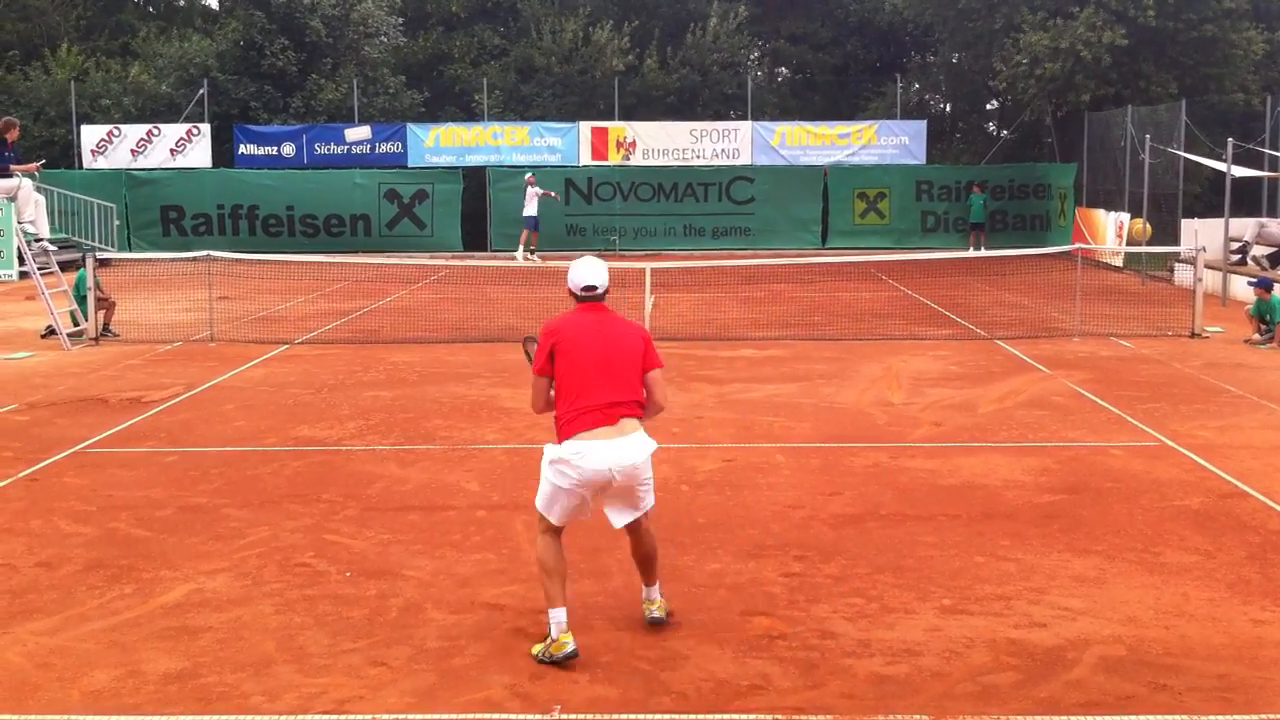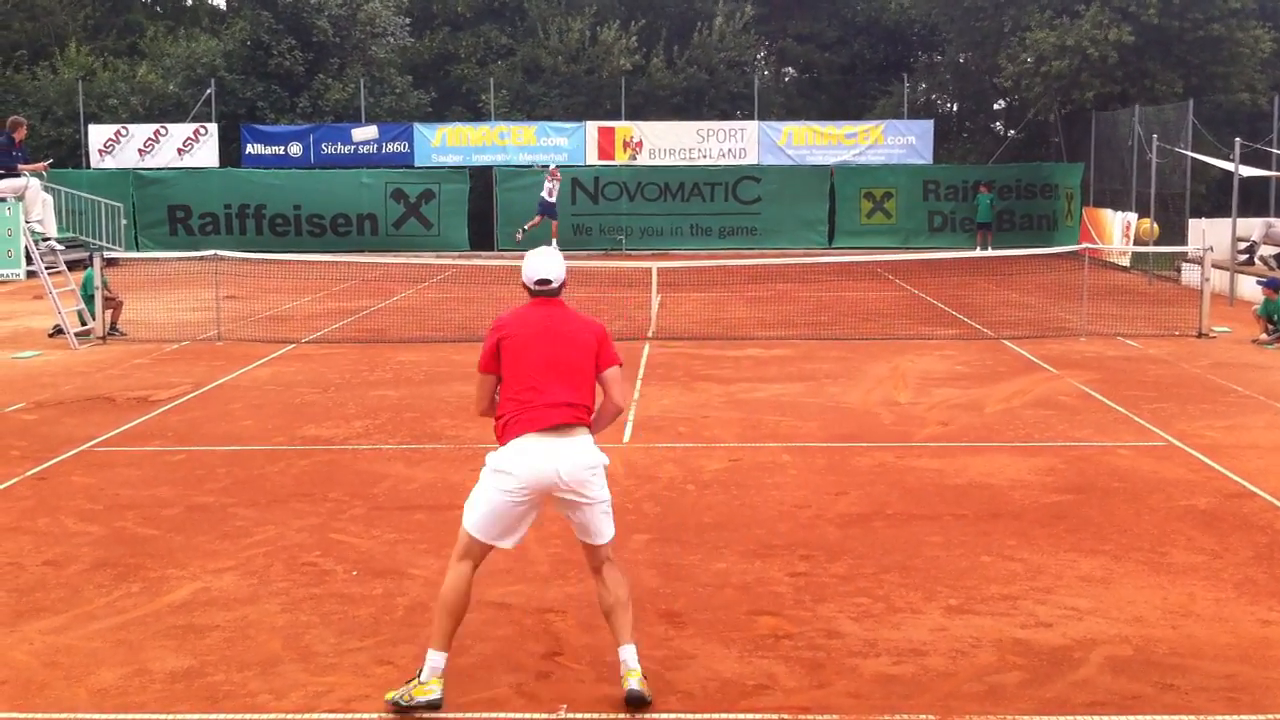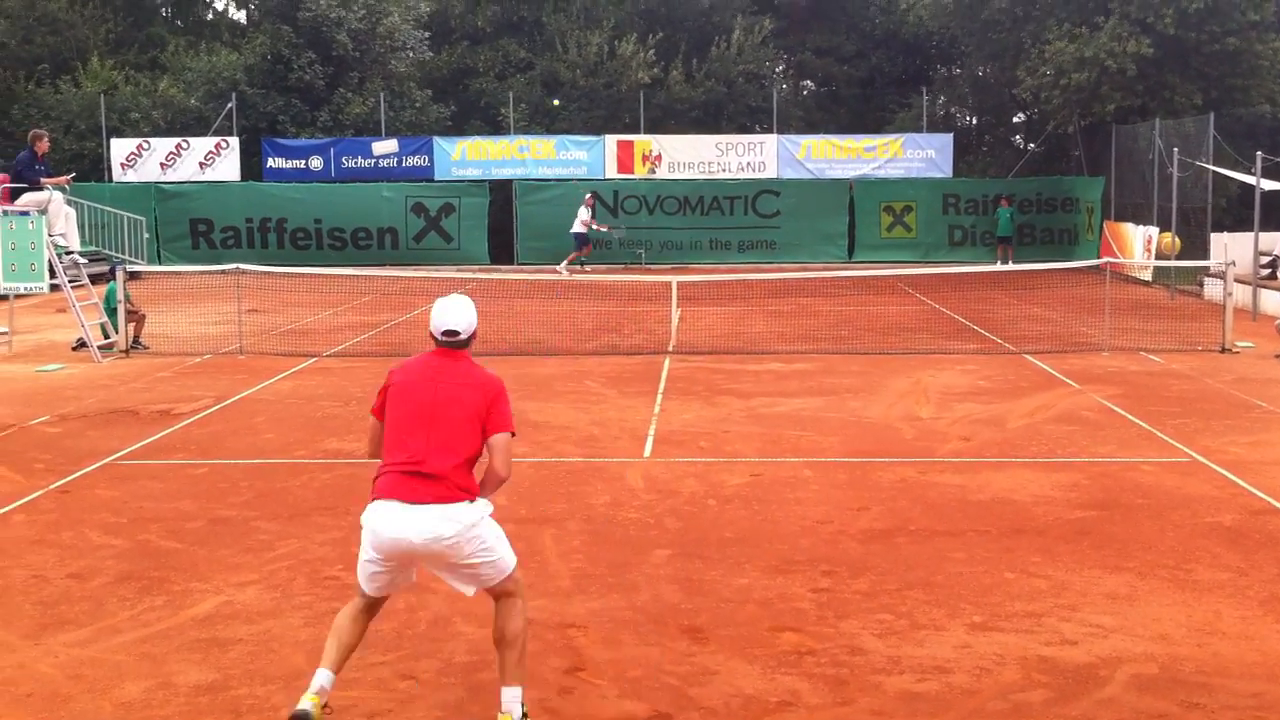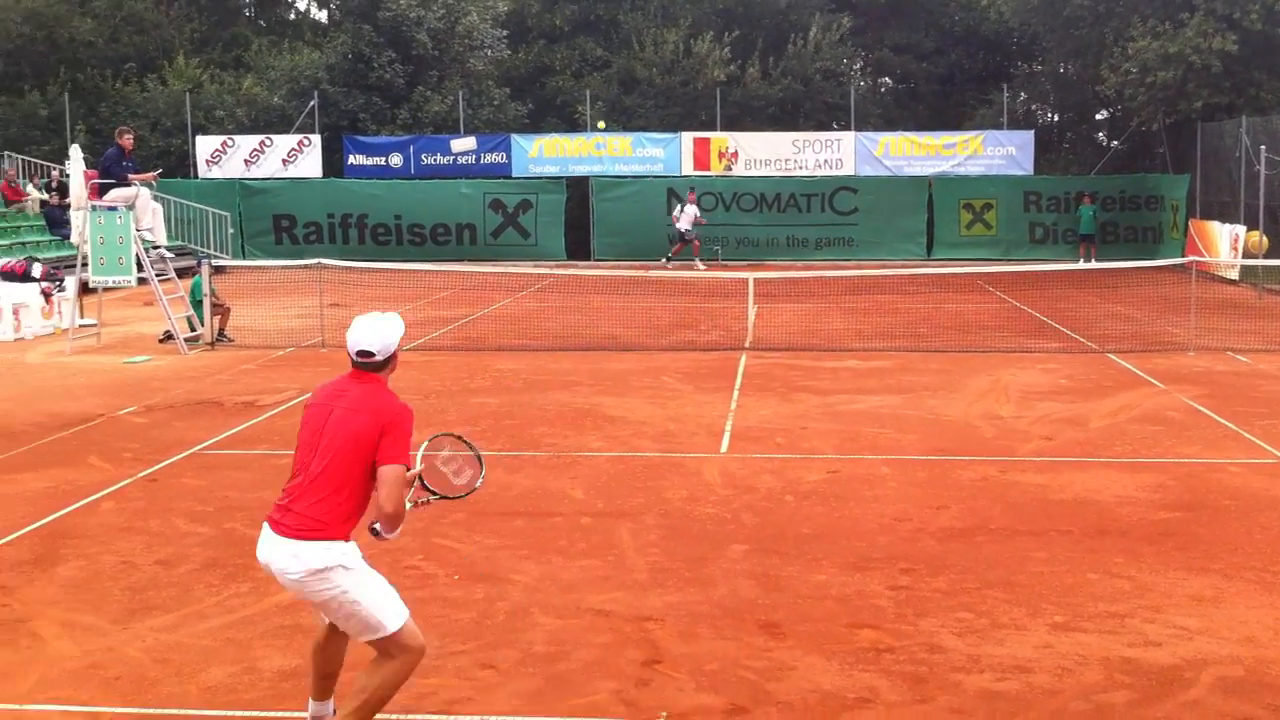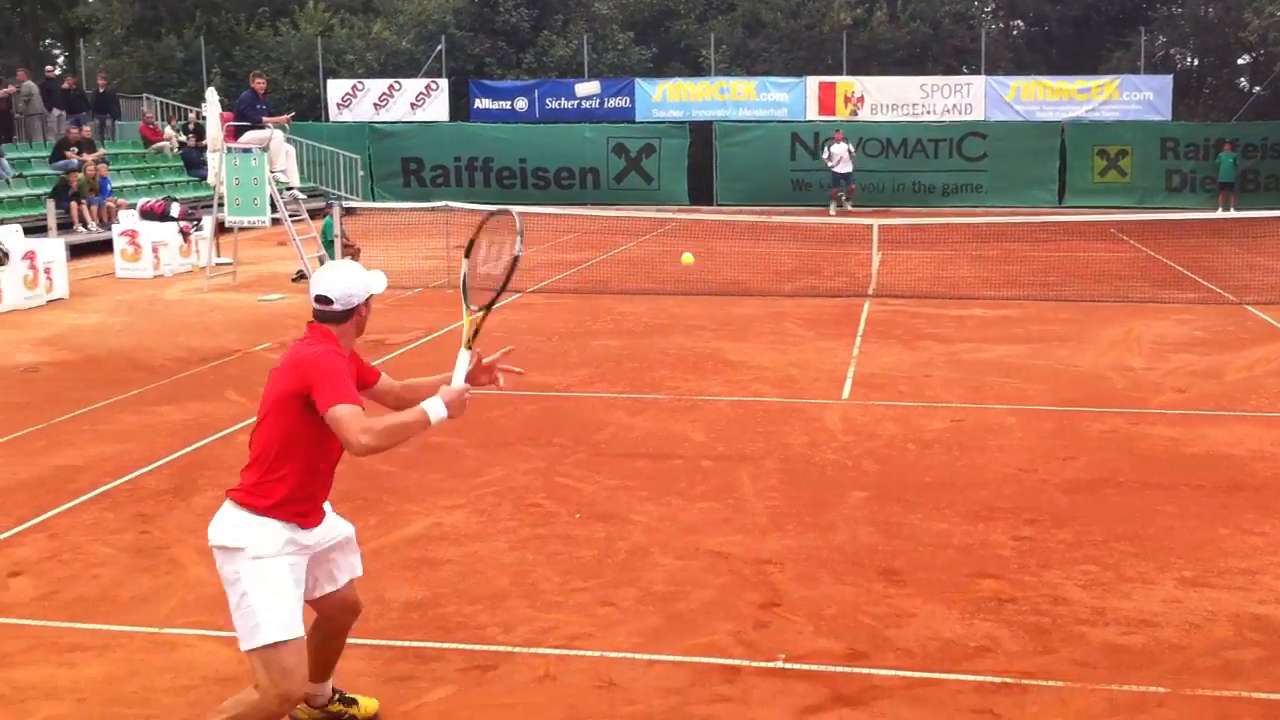
dt=0.3s
person 1, frame 1
left shoulder: (555, 329)
right shoulder: (636, 332)
left elbow: (539, 403)
right elbow: (658, 401)
left hip: (580, 452)
right hip: (631, 447)
left knee: (549, 530)
right knee: (639, 525)
left ankle: (559, 637)
right ankle: (654, 602)
person 1, frame 2
left shoulder: (504, 327)
right shoulder: (593, 329)
left elbow: (483, 406)
right elbow: (617, 403)
left hip: (522, 457)
right hip: (579, 454)
left knee: (464, 561)
right knee: (604, 564)
left ankle: (430, 681)
right ankle: (631, 674)
person 1, frame 3
left shoulder: (398, 374)
right shoulder: (488, 385)
left elbow: (373, 449)
right elbow: (501, 470)
right wrist: (479, 495)
left hip: (387, 516)
right hip: (450, 515)
left knee: (365, 602)
right knee: (510, 594)
person 1, frame 4
left shoulder: (323, 395)
right shoulder: (393, 410)
right elbow: (389, 505)
left wrist: (400, 477)
right wrist: (388, 529)
left hip: (278, 540)
right hip: (315, 553)
left knee: (343, 618)
right knee: (407, 649)
person 1, frame 5
left shoulder: (339, 356)
right shoulder: (318, 359)
left elbow: (395, 394)
right elbow: (362, 438)
left wrist: (465, 379)
right wrist: (437, 409)
left hip: (303, 525)
right hip: (257, 532)
left knee: (343, 607)
